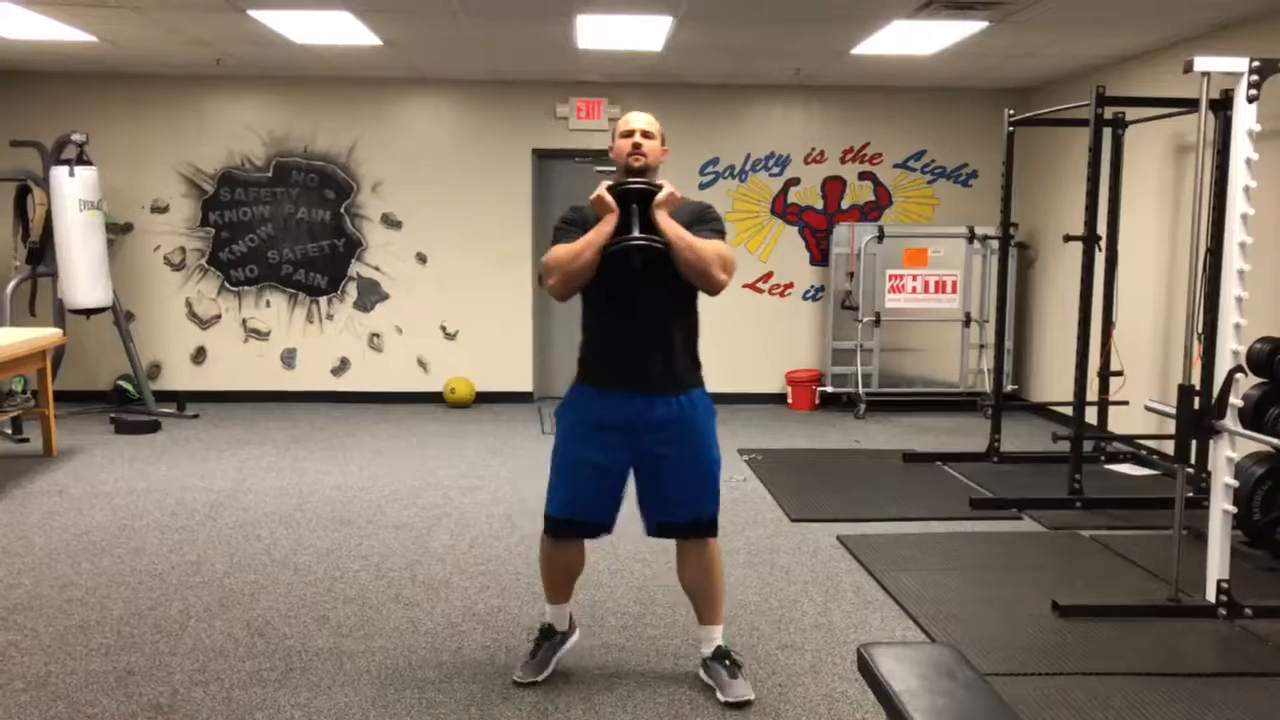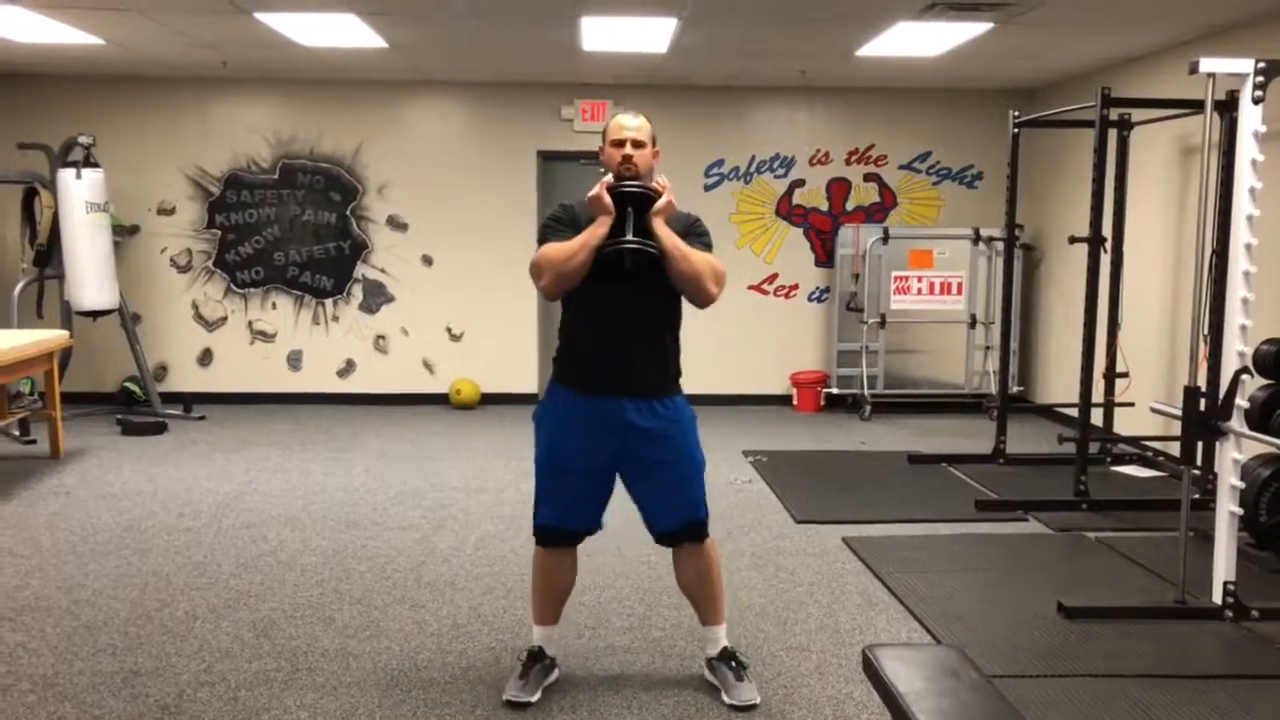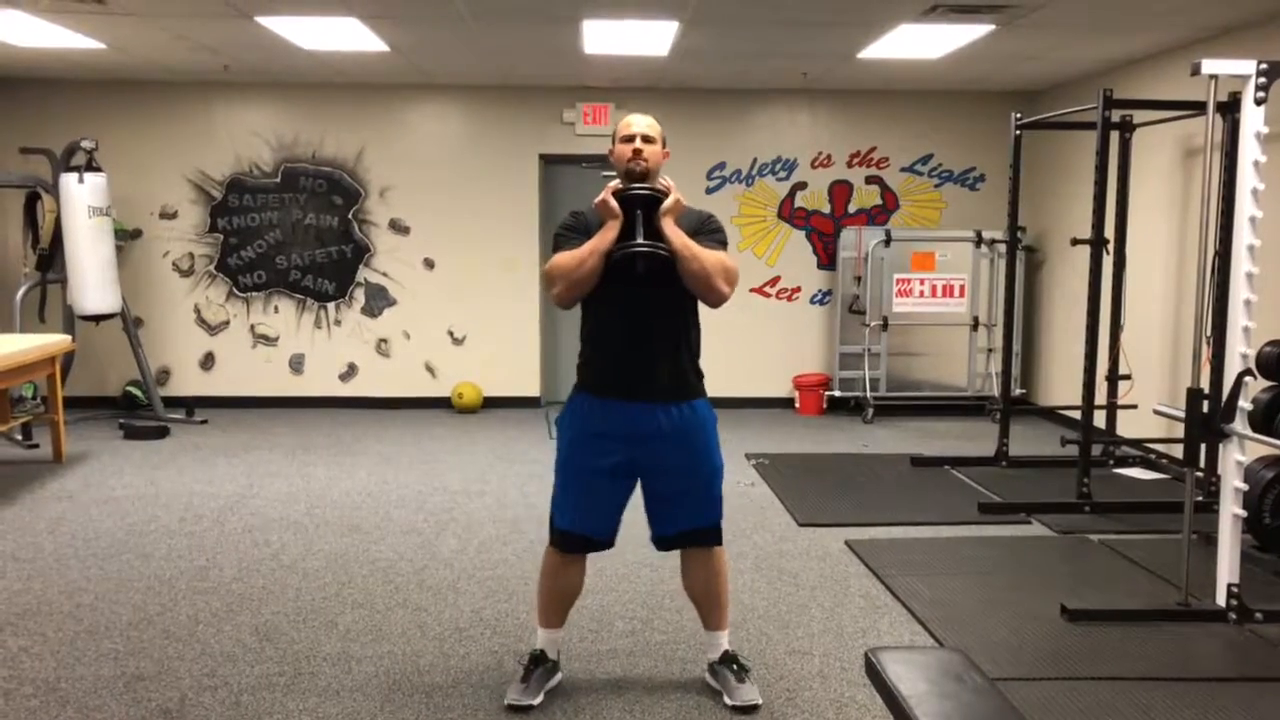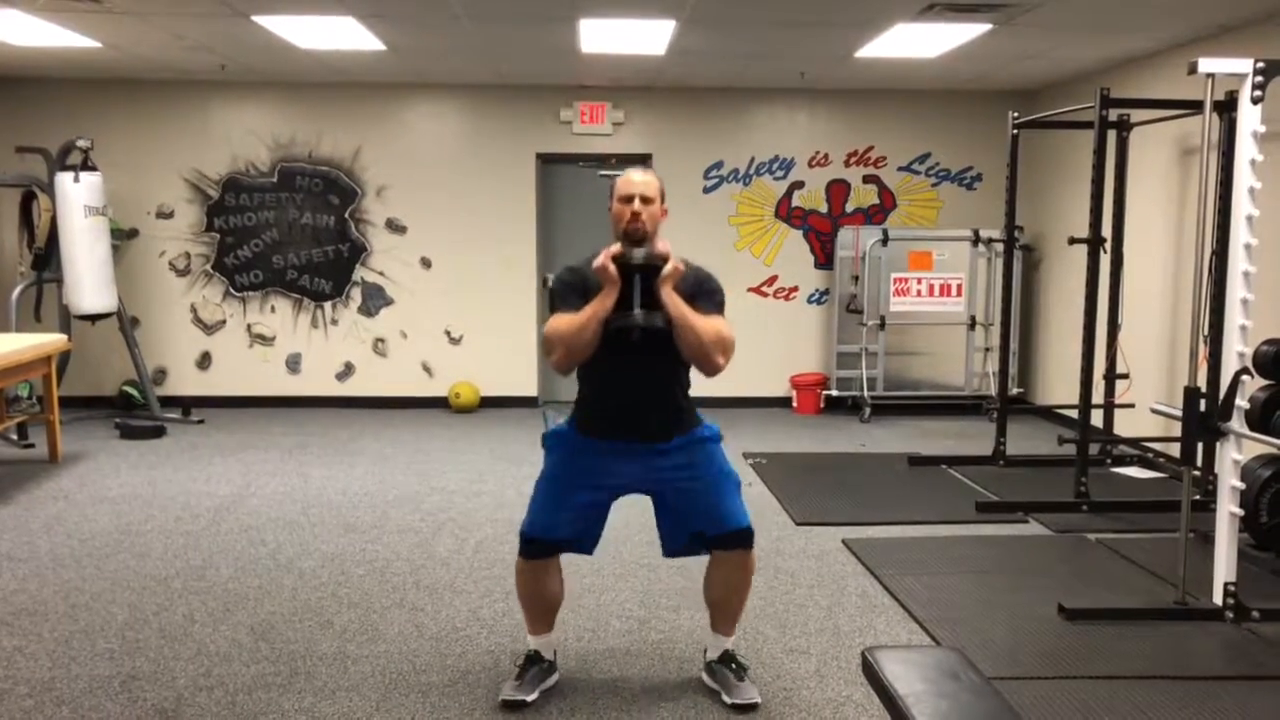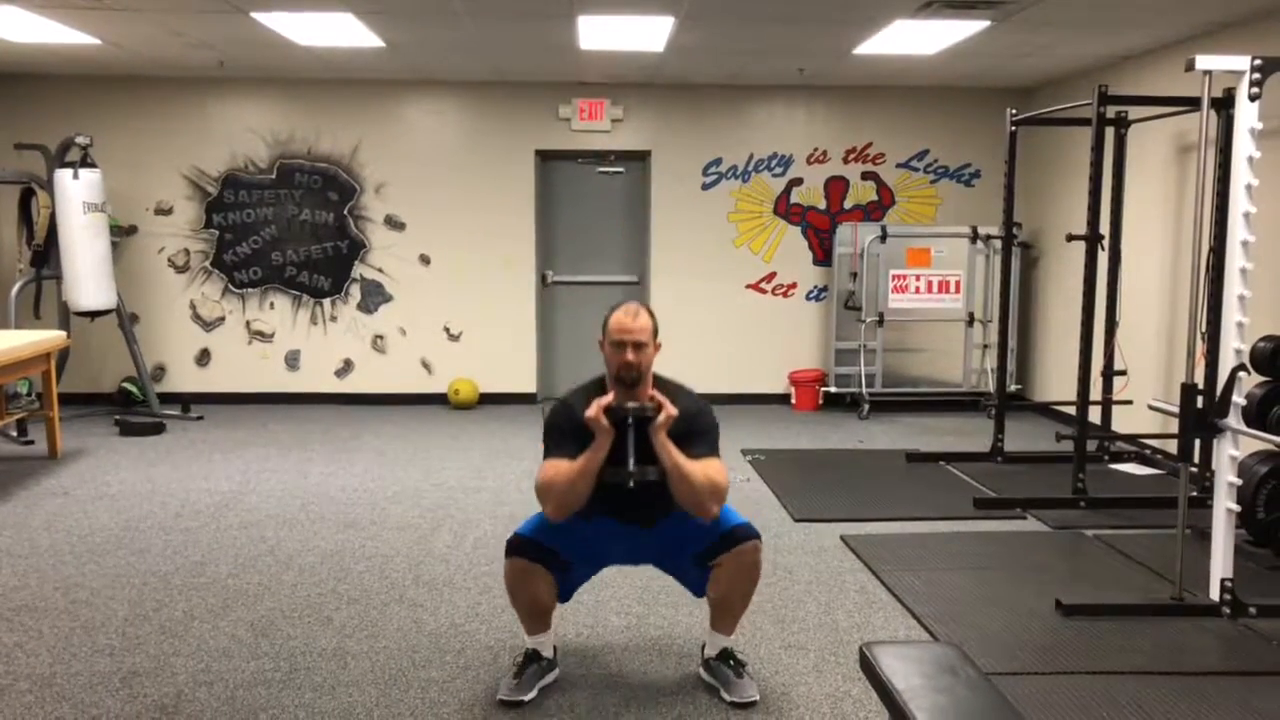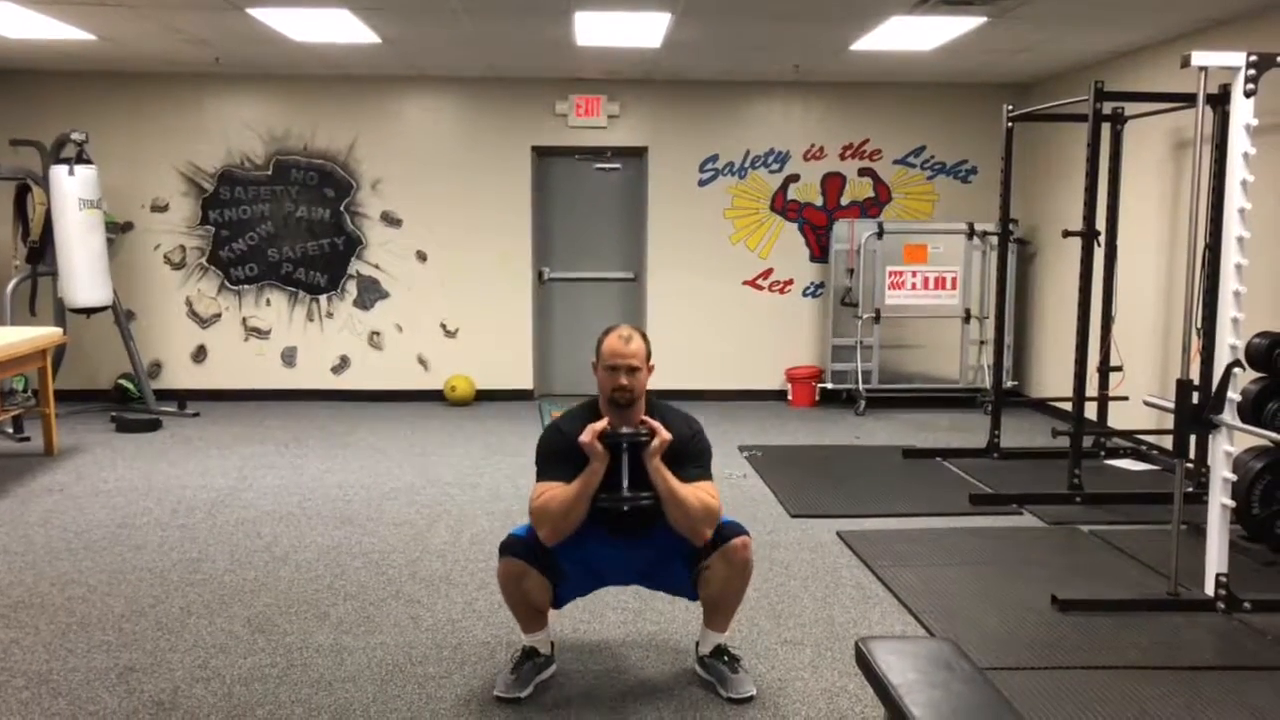
dt=0.5s
person 1, frame 1
left shoulder: (695, 214)
right shoulder: (582, 216)
left elbow: (715, 276)
right elbow: (558, 282)
left wrist: (662, 217)
right wrist: (609, 220)
left hip: (677, 399)
right hip: (597, 398)
left knee: (697, 528)
right knee: (565, 523)
left ankle: (713, 652)
right ankle: (558, 626)
person 1, frame 2
left shoulder: (684, 225)
right shoulder: (569, 217)
left elbow: (707, 291)
right elbow: (549, 280)
left wrist: (658, 224)
right wrist: (602, 221)
left hip: (658, 405)
right hip: (577, 402)
left knee: (690, 530)
right knee: (556, 532)
left ankle: (719, 652)
right ankle: (542, 653)
person 1, frame 3
left shoulder: (697, 222)
right shoulder: (582, 222)
left elbow: (718, 289)
right elbow: (562, 289)
left wrist: (668, 224)
right wrist: (612, 225)
left hip: (680, 408)
right hip: (597, 408)
left knee: (700, 535)
right knee: (570, 538)
left ankle: (720, 657)
right ankle: (545, 657)
person 1, frame 4
left shoulder: (696, 282)
right shoulder: (578, 279)
left elbow: (715, 359)
right elbow: (561, 358)
left wrist: (668, 292)
right wrist: (607, 292)
left hip: (678, 442)
right hip: (592, 442)
left knee: (736, 539)
right knee: (537, 544)
left ankle: (719, 656)
right ankle: (541, 658)
person 1, frame 5
left shoulder: (689, 410)
right shoulder: (572, 411)
left elbow: (708, 506)
right elbow: (555, 506)
left wrist: (661, 439)
right wrist: (601, 441)
left hip: (669, 521)
right hip: (592, 522)
left knee: (744, 544)
right knee: (522, 552)
left ankle: (717, 653)
right ankle: (541, 653)
person 1, frame 6
left shoulder: (681, 431)
right shoulder: (565, 433)
left elbow: (701, 529)
right elbow: (548, 530)
left wrist: (655, 463)
right wrist: (596, 465)
left hip: (661, 541)
right hip: (585, 542)
left knee: (735, 547)
right knee: (515, 556)
left ankle: (712, 650)
right ankle: (537, 651)
